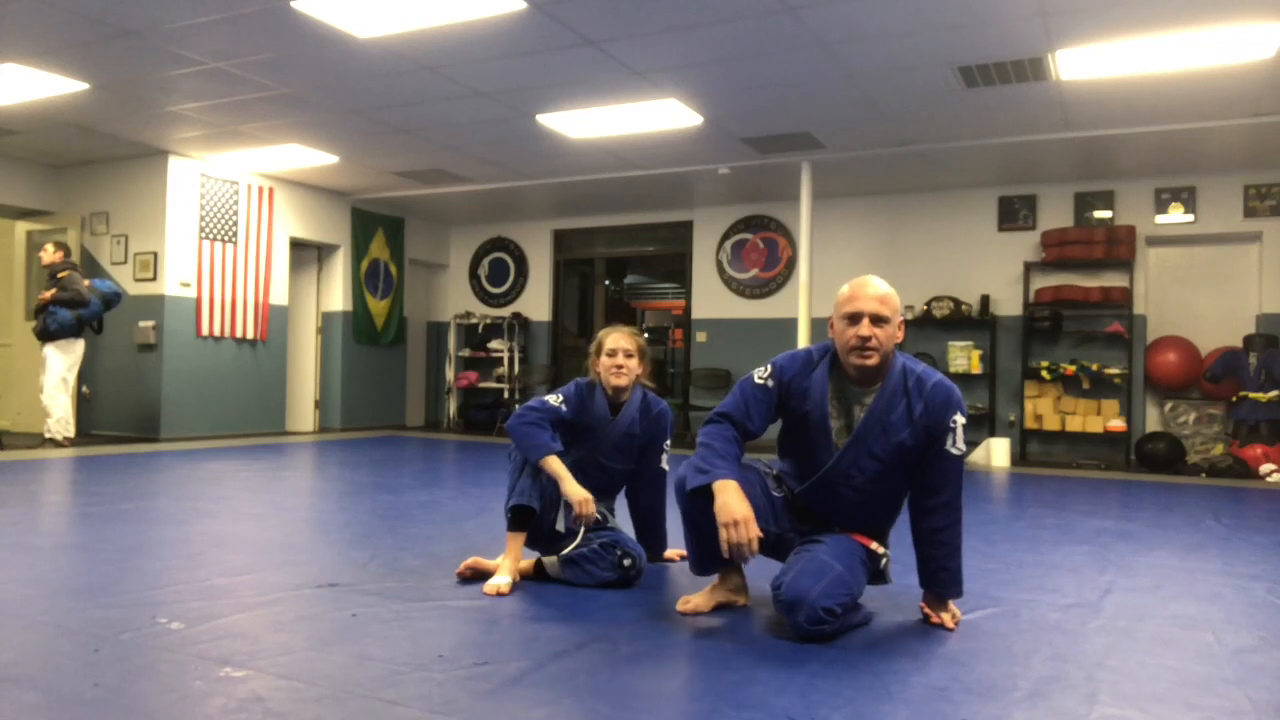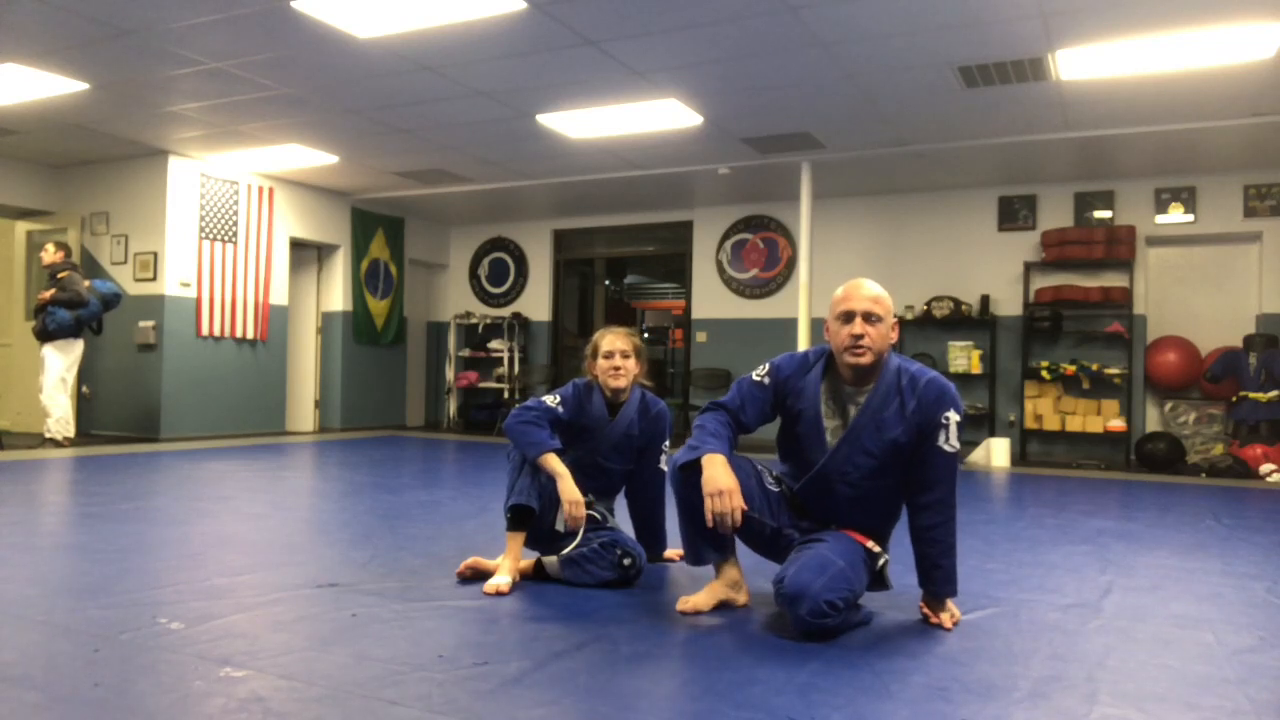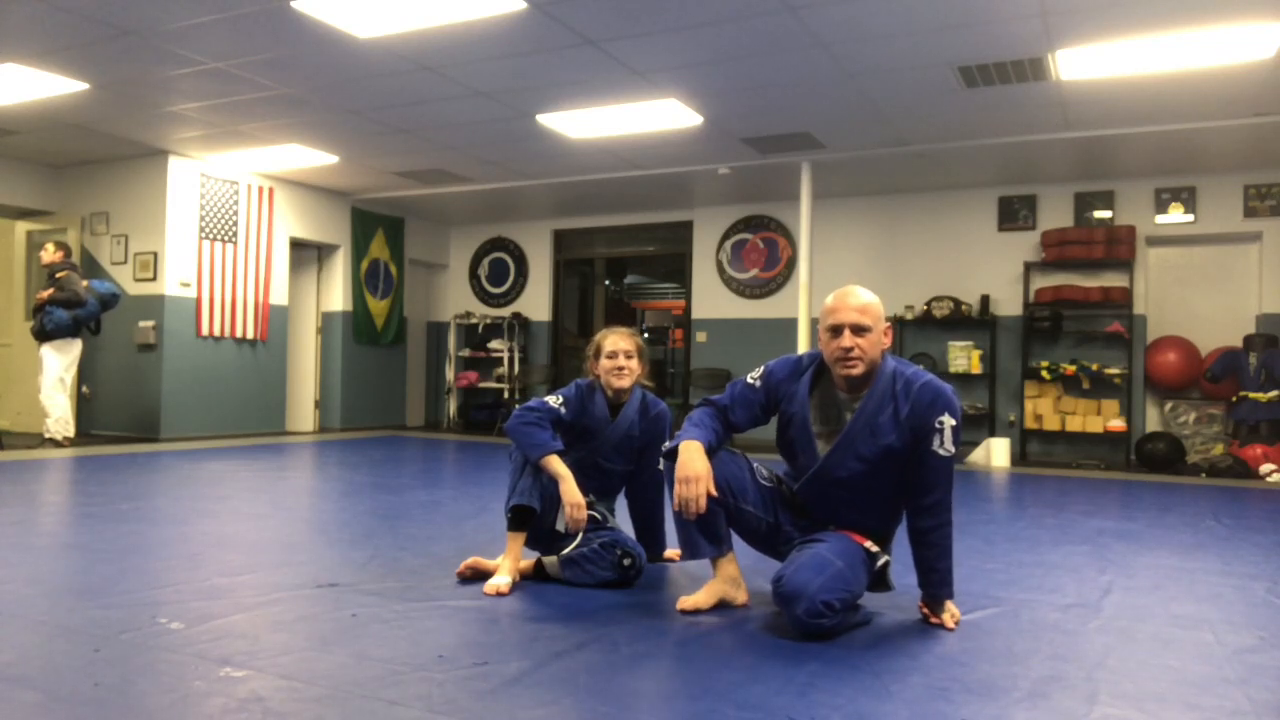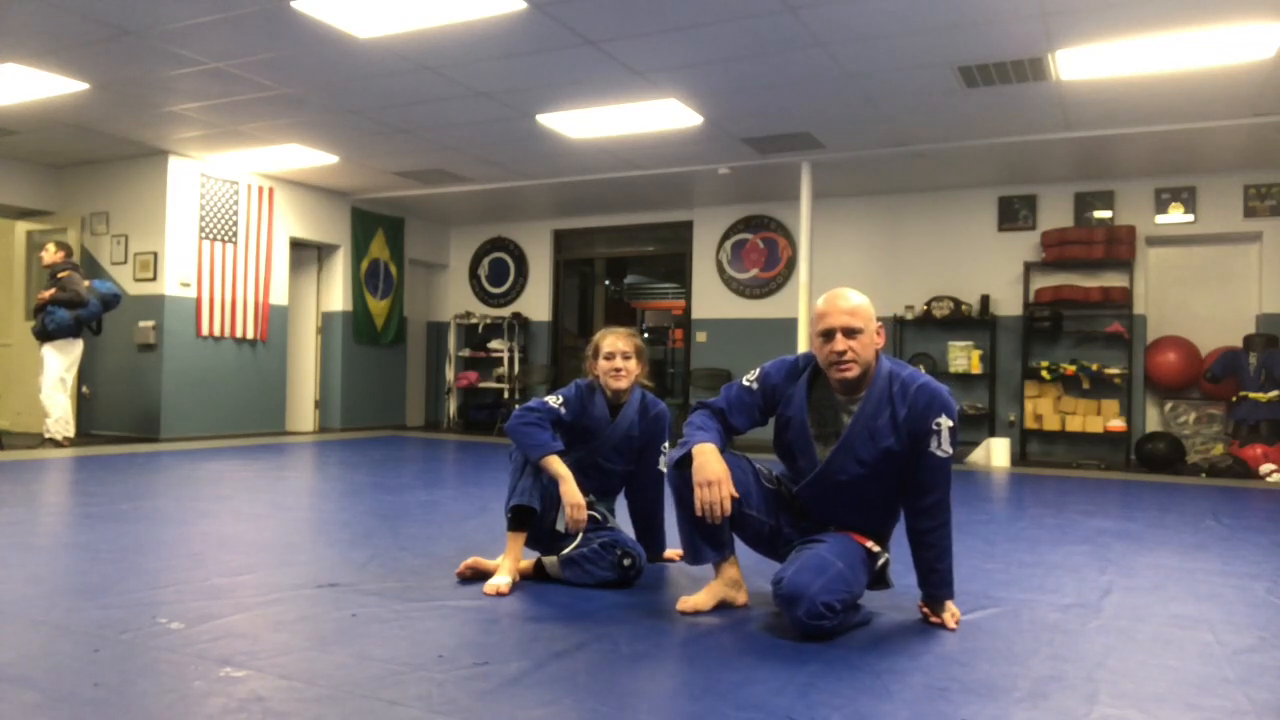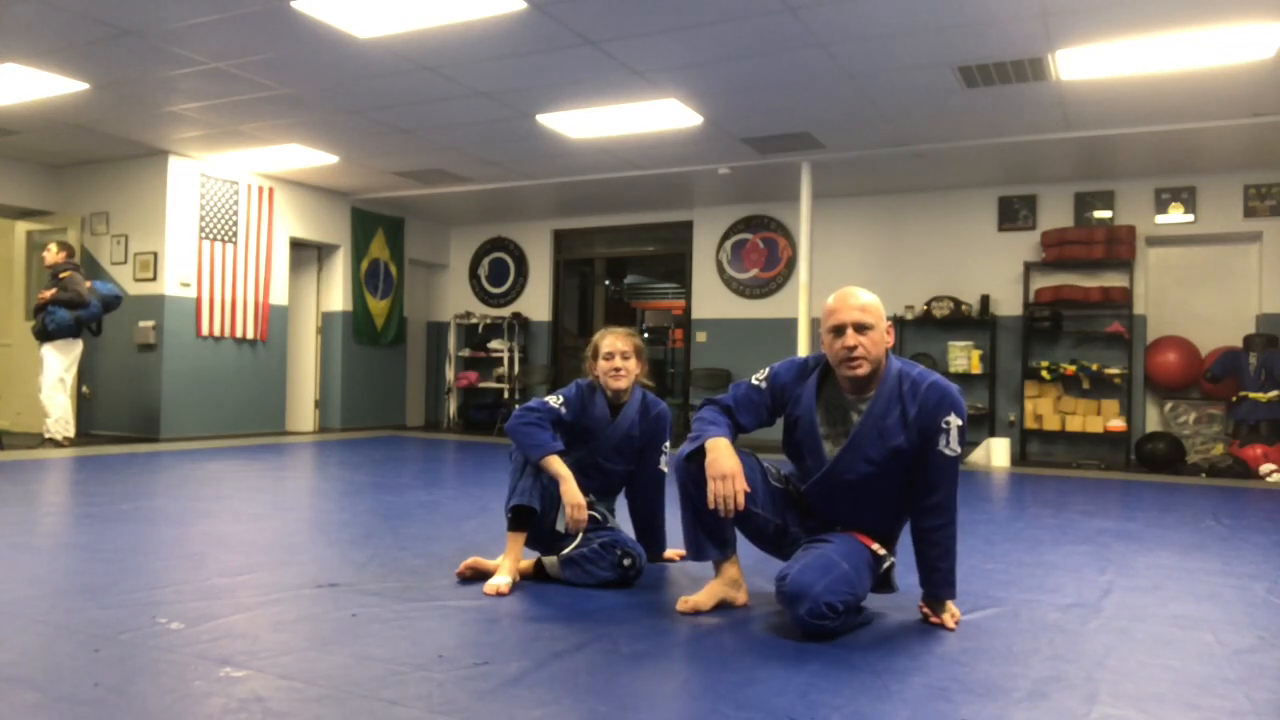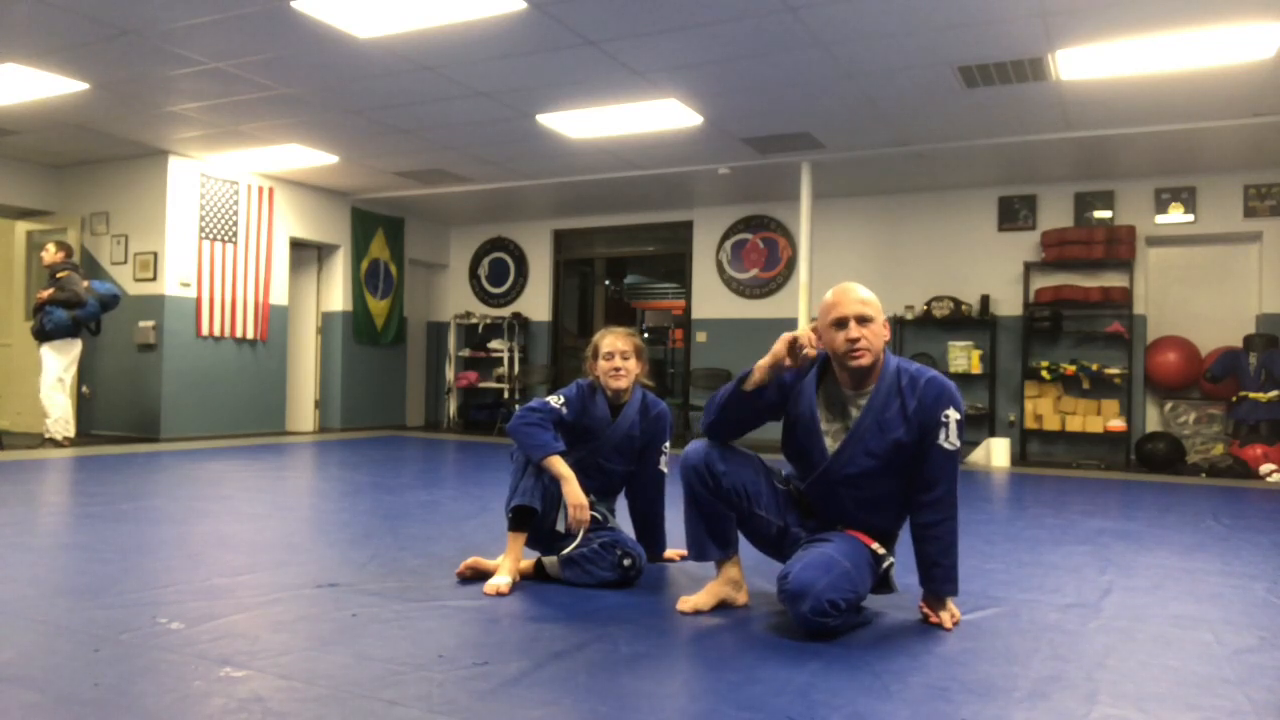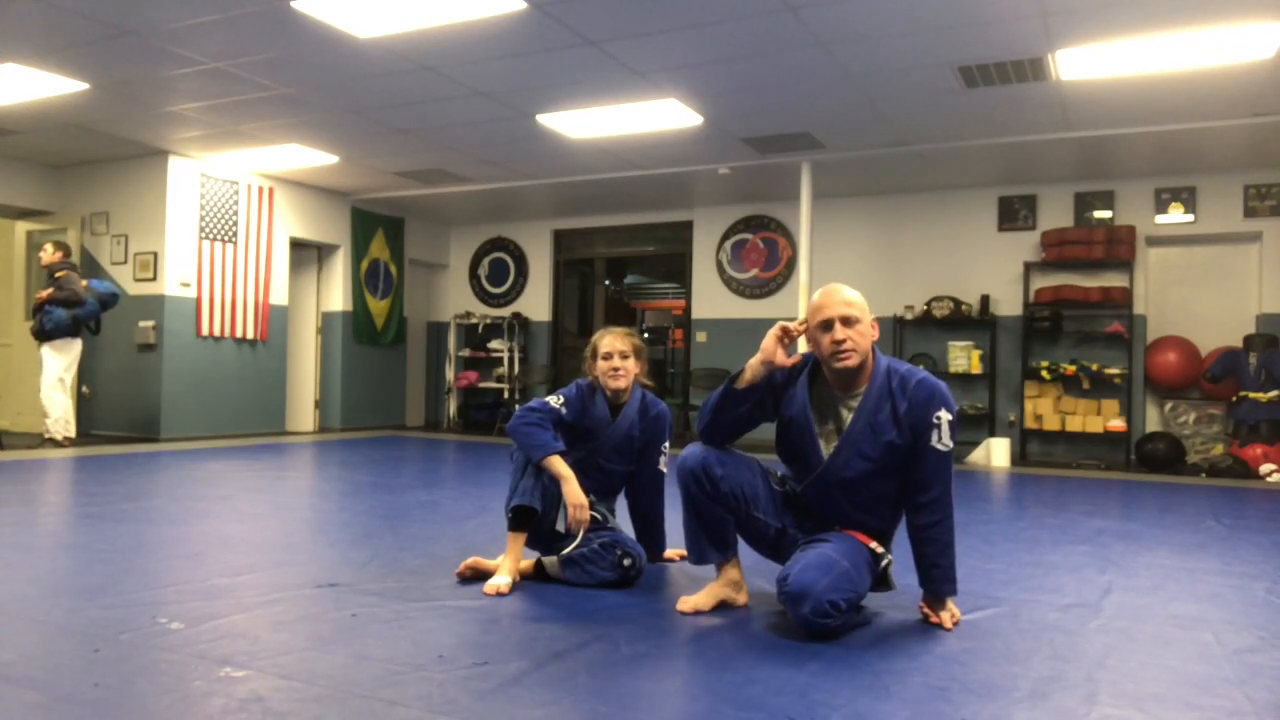
dt=0.7s
person 1, frame 1
left shoulder: (935, 398)
right shoulder: (796, 370)
left elbow: (936, 503)
right elbow: (724, 424)
left wrist: (940, 592)
right wrist: (726, 487)
left hip: (851, 535)
right hip: (786, 504)
left knee: (807, 608)
right knee: (694, 479)
left ankle: (848, 609)
right ankle: (729, 581)
person 1, frame 2
left shoulder: (930, 396)
right shoulder: (795, 371)
left elbow: (933, 502)
right elbow: (723, 412)
left wrist: (938, 591)
right wrist: (714, 459)
left hip: (851, 535)
right hip: (784, 509)
left knee: (808, 601)
right knee: (691, 463)
right ankle: (728, 578)
person 1, frame 3
left shoulder: (926, 399)
right shoulder: (791, 374)
left elbow: (930, 505)
right elbow: (718, 411)
left wrist: (937, 594)
right wrist: (691, 446)
left hip: (853, 535)
right hip: (787, 509)
left knee: (805, 600)
right knee: (689, 459)
right ankle: (726, 576)
person 1, frame 4
left shoulder: (922, 400)
right shoulder: (786, 376)
left elbow: (928, 505)
right elbow: (713, 412)
left wrist: (937, 594)
right wrist: (705, 451)
left hip: (851, 535)
right hip: (784, 509)
left knee: (805, 601)
right knee: (687, 462)
right ankle: (727, 577)
person 1, frame 5
left shoulder: (932, 398)
right shoulder: (797, 377)
left elbow: (934, 505)
right elbow: (719, 409)
left wrist: (938, 594)
right wrist: (717, 446)
left hip: (857, 536)
right hip: (792, 510)
left knee: (809, 600)
right knee: (694, 458)
right ankle: (728, 577)
person 1, frame 6
left shoulder: (929, 394)
right shoulder: (799, 375)
left elbow: (934, 502)
right elbow: (716, 426)
left wrist: (938, 591)
right wrist: (767, 367)
left hip: (857, 536)
right hip: (792, 510)
left knee: (809, 596)
right knee: (700, 456)
left ankle: (862, 576)
right ankle: (729, 578)
person 1, frame 7
left shoulder: (920, 395)
right shoulder: (790, 377)
left elbow: (929, 502)
right elbow: (711, 431)
left wrist: (937, 591)
right wrist: (759, 365)
left hip: (853, 535)
right hip: (788, 511)
left knee: (810, 598)
right knee: (697, 461)
right ankle: (729, 578)
person 2, frame 1
left shoulder: (655, 413)
right shoulder: (580, 393)
left elbow: (649, 485)
right elbow: (522, 420)
left wrist: (654, 547)
right wrist: (567, 482)
left hip: (591, 515)
right hip: (544, 507)
left knee: (631, 561)
right knee: (534, 444)
left ankle: (522, 568)
right ankle: (509, 561)
person 2, frame 2
left shoulder: (653, 413)
right shoulder: (578, 394)
left elbow: (647, 485)
right elbow: (519, 420)
left wrist: (654, 548)
right wrist: (563, 477)
left hip: (590, 516)
right hip: (545, 506)
left knee: (630, 560)
right knee: (531, 443)
left ankle: (523, 567)
right ankle: (508, 562)
person 2, frame 3
left shoulder: (654, 413)
right shoulder: (580, 394)
left elbow: (647, 485)
right elbow: (522, 420)
left wrist: (654, 548)
right wrist: (565, 479)
left hip: (591, 515)
right hip: (545, 506)
left knee: (631, 560)
right knee: (532, 445)
left ankle: (522, 567)
right ankle: (509, 562)
person 2, frame 4
left shoulder: (654, 414)
right shoulder: (579, 395)
left elbow: (647, 485)
right elbow: (522, 420)
left wrist: (654, 548)
right wrist: (565, 478)
left hip: (590, 515)
right hip: (545, 506)
left knee: (630, 560)
right knee: (533, 445)
left ankle: (522, 567)
right ankle: (509, 562)
person 2, frame 5
left shoulder: (654, 413)
right shoulder: (580, 395)
left elbow: (648, 485)
right elbow: (521, 421)
left wrist: (654, 548)
right wrist: (565, 479)
left hip: (590, 515)
right hip: (545, 506)
left knee: (630, 560)
right knee: (533, 446)
left ankle: (521, 567)
right ankle: (508, 562)
person 2, frame 6
left shoulder: (654, 413)
right shoulder: (580, 395)
left elbow: (648, 486)
right elbow: (524, 421)
left wrist: (654, 548)
right wrist: (568, 479)
left hip: (591, 515)
right hip: (546, 506)
left knee: (630, 561)
right knee: (535, 446)
left ankle: (523, 567)
right ankle: (509, 561)
person 2, frame 7
left shoulder: (654, 413)
right shoulder: (580, 395)
left elbow: (647, 486)
right elbow: (523, 421)
left wrist: (654, 548)
right wrist: (567, 478)
left hip: (591, 515)
right hip: (546, 505)
left knee: (630, 560)
right knee: (535, 448)
left ankle: (524, 567)
right ankle: (509, 562)
person 3, frame 1
left shoulder: (69, 275)
right shoulder: (54, 279)
left elbow: (83, 296)
right elbow: (42, 311)
left wrist: (52, 297)
right wrist: (42, 302)
left hip: (65, 343)
right hip: (52, 343)
left knee: (54, 392)
right knee: (51, 392)
left ankle: (58, 438)
right ankle: (59, 437)
person 3, frame 2
left shoulder: (69, 276)
right shoulder: (54, 279)
left elbow: (82, 297)
right elbow: (42, 311)
left wrist: (51, 297)
right wrist: (42, 302)
left hip: (64, 343)
right hip: (51, 343)
left knee: (53, 391)
right knee: (52, 392)
left ankle: (58, 438)
right ankle: (60, 436)
person 3, frame 3
left shoulder: (67, 276)
right shoulder: (53, 279)
left elbow: (79, 297)
right elbow: (39, 311)
left wrist: (49, 297)
right wrist: (41, 302)
left hip: (62, 343)
right hip: (50, 343)
left knee: (52, 391)
right knee: (53, 392)
left ankle: (58, 438)
right ankle: (61, 436)
person 3, frame 4
left shoulder: (69, 276)
right shoulder: (55, 278)
left elbow: (81, 297)
right elbow: (40, 310)
left wrist: (51, 297)
right wrist: (42, 302)
left hip: (64, 343)
right hip: (52, 343)
left knee: (52, 391)
right knee: (55, 391)
left ankle: (58, 438)
right ankle: (60, 436)
person 3, frame 5
left shoulder: (70, 276)
right shoulder: (55, 279)
left elbow: (82, 298)
right elbow: (40, 311)
left wrist: (52, 297)
right wrist: (42, 302)
left hip: (62, 343)
right hip: (51, 343)
left knee: (52, 391)
right knee: (55, 391)
left ankle: (58, 437)
right ankle: (60, 436)
person 3, frame 6
left shoulder: (68, 275)
right shoulder: (55, 278)
left elbow: (79, 297)
right elbow: (39, 310)
left wrist: (50, 297)
right wrist: (41, 301)
left hip: (62, 343)
right hip: (51, 343)
left knee: (51, 390)
right knee: (57, 391)
left ankle: (58, 437)
right ankle: (62, 436)
person 3, frame 7
left shoulder: (66, 275)
right shoulder: (54, 278)
left elbow: (79, 296)
right elbow: (39, 311)
left wrist: (49, 296)
right wrist: (40, 301)
left hip: (62, 342)
right hip: (52, 342)
left knee: (51, 390)
right knee: (59, 391)
left ankle: (58, 437)
right ankle: (63, 436)
